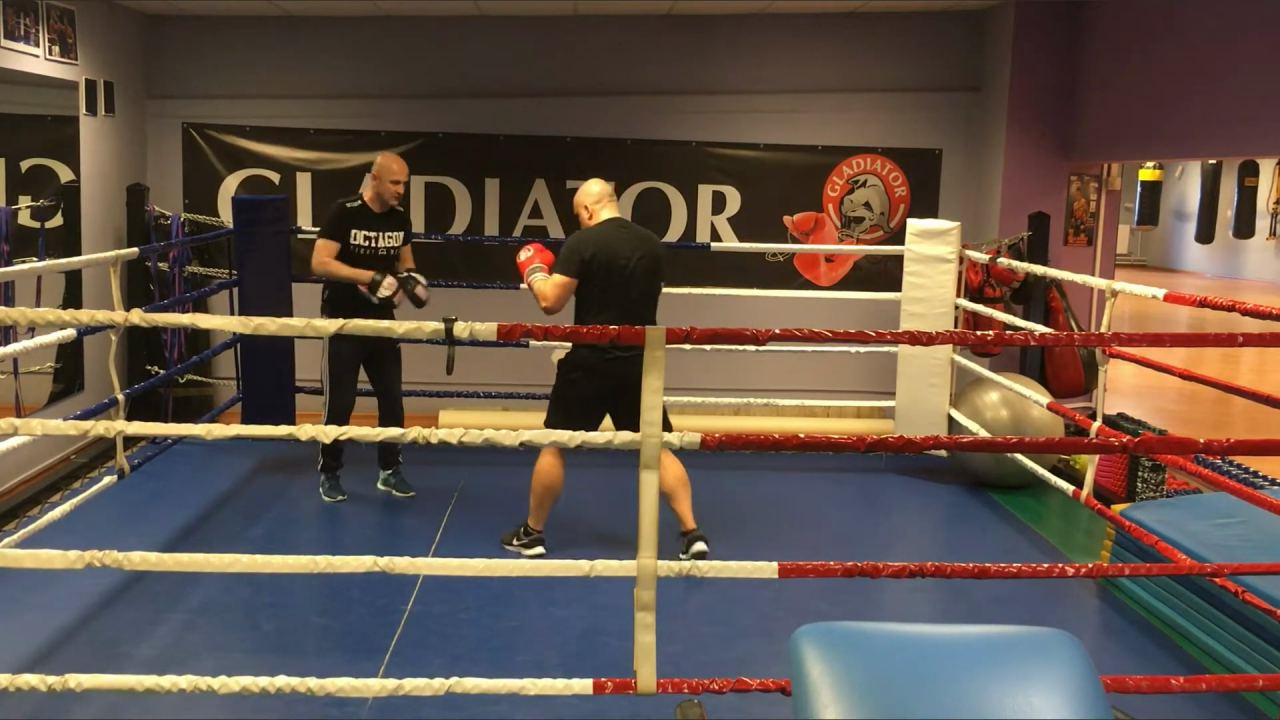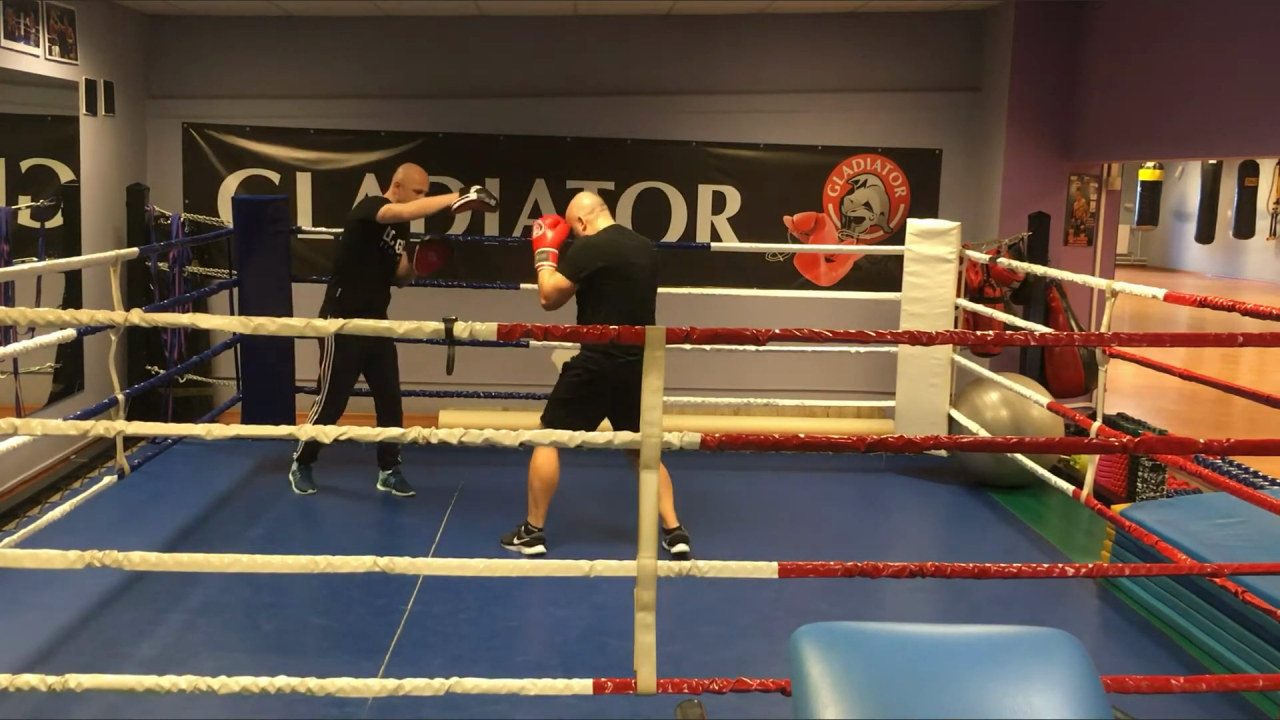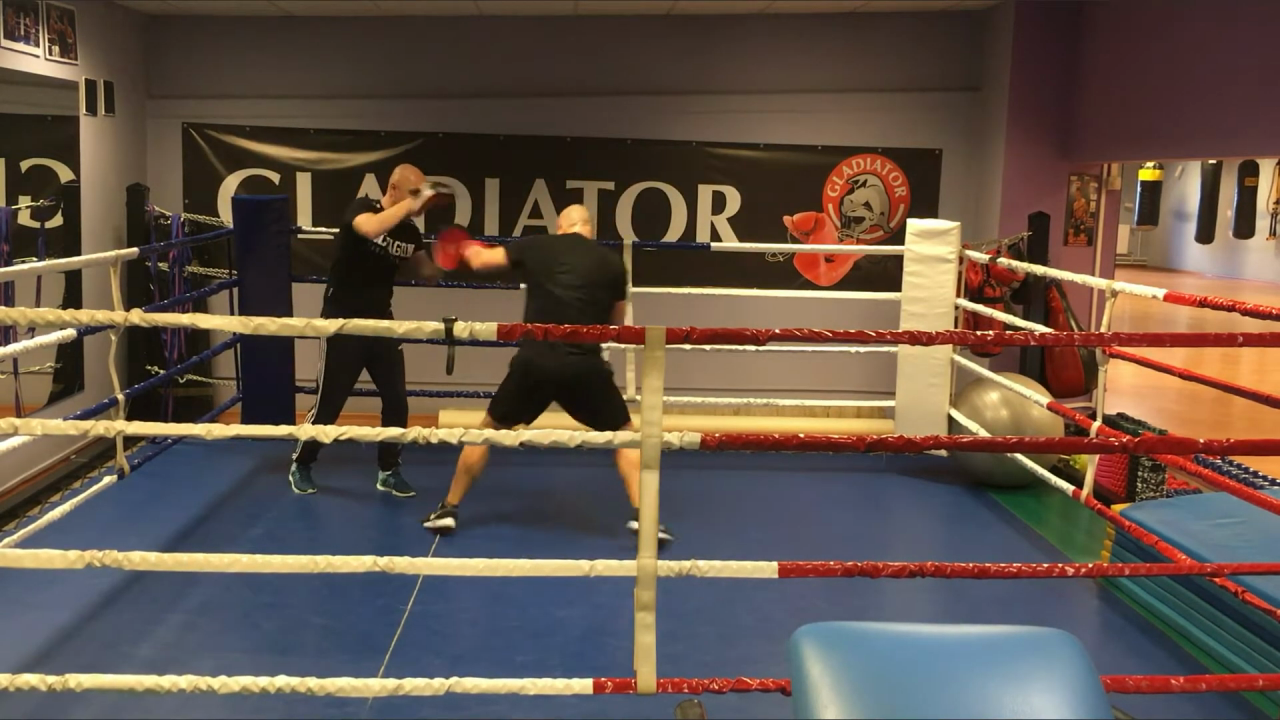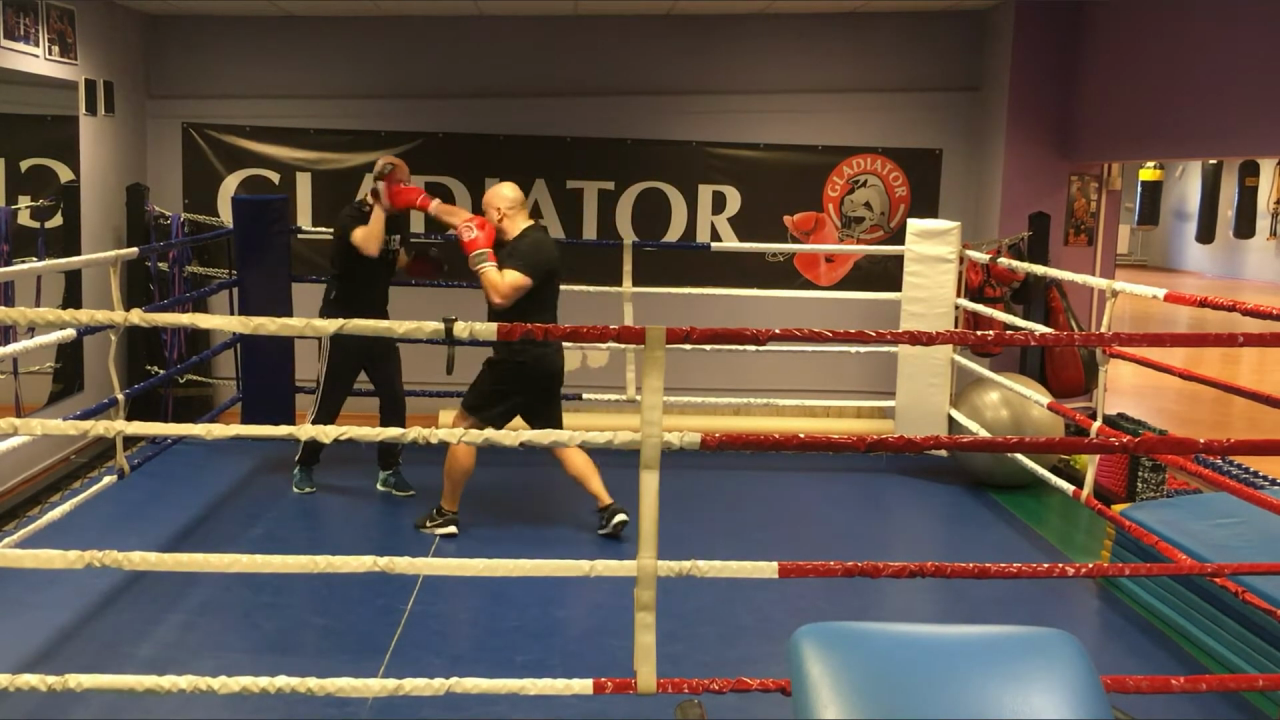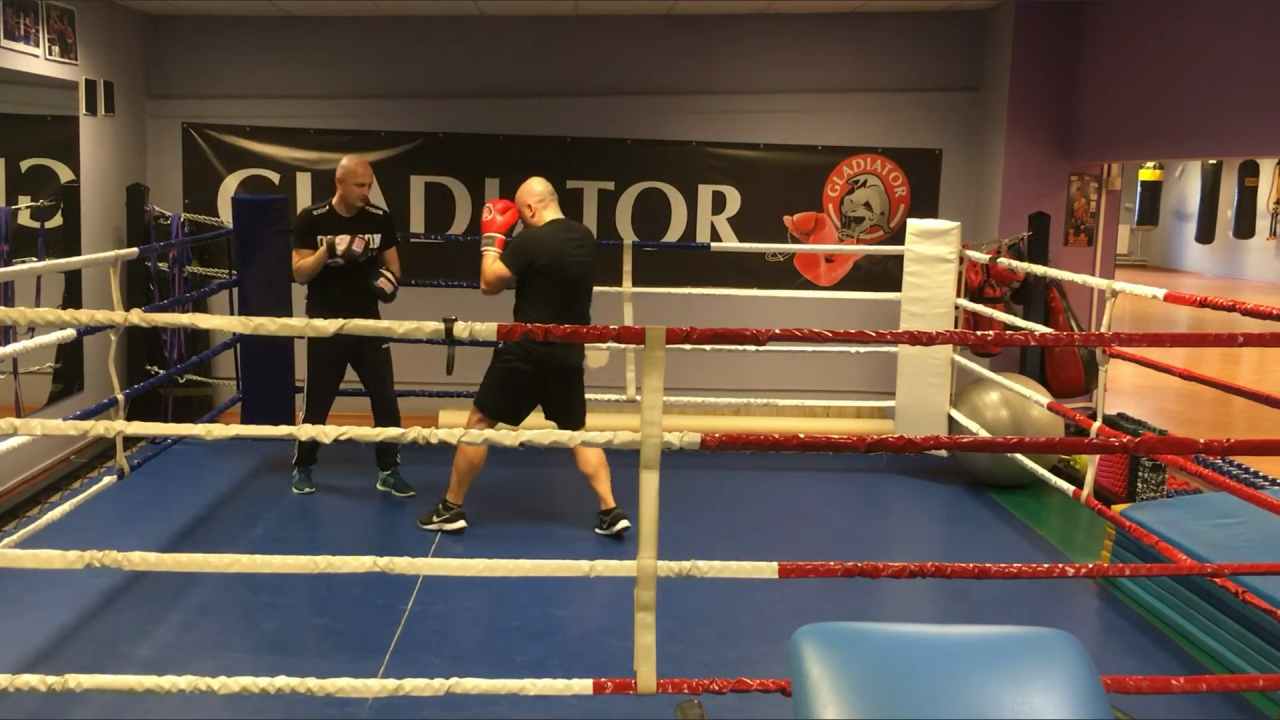
dt=0.4s
person 1, frame 1
left shoulder: (582, 242)
right shoulder: (652, 243)
left elbow: (550, 302)
left wrist: (533, 271)
left hip: (590, 362)
right hip: (639, 363)
left knee: (555, 446)
right knee: (657, 449)
left ankle: (531, 533)
right ankle: (692, 534)
person 1, frame 2
left shoulder: (589, 248)
right shoulder: (645, 248)
left elbow: (549, 298)
left wrist: (544, 251)
left hip: (597, 364)
right hip: (638, 366)
left knee: (548, 440)
right knee: (641, 451)
left ankle: (532, 532)
right ankle: (674, 532)
person 1, frame 3
left shoulder: (537, 246)
right shoulder: (612, 263)
left elbow: (481, 261)
right elbow: (615, 321)
left wrist: (468, 248)
left hip: (536, 361)
right hip: (587, 367)
left knee: (489, 429)
right knee: (624, 434)
left ankle: (450, 508)
right ankle: (641, 515)
person 1, frame 4
left shoulder: (531, 248)
right shoulder: (528, 238)
left elbow: (500, 296)
right elbow: (469, 220)
left wrist: (479, 252)
right wrist: (424, 201)
left hip: (520, 361)
right hip: (541, 361)
left knee: (465, 428)
left ankle: (446, 515)
right ankle: (609, 508)
person 1, frame 5
left shoulder: (530, 242)
right shoulder: (585, 238)
left elbow: (489, 284)
left wrist: (492, 236)
left hip: (528, 353)
right hip: (570, 354)
left knee: (479, 422)
right knee: (576, 433)
left ankle: (452, 509)
right ankle: (611, 512)
person 2, frame 1
left shoulder: (400, 218)
right shoulder: (344, 213)
left elbow: (405, 260)
right elbow: (319, 264)
left wrist: (413, 278)
right wrist: (368, 277)
left hip: (381, 321)
right hip: (341, 322)
left knee: (392, 400)
right knee: (339, 403)
left ankle: (390, 470)
right ankle: (329, 473)
person 2, frame 2
left shoulder: (402, 226)
right shoulder: (370, 209)
right elbow: (405, 213)
left wrist: (418, 264)
right wrist: (457, 198)
left hip: (376, 324)
right hip: (343, 322)
left knee: (390, 401)
right knee: (331, 402)
left ankle: (389, 470)
right ankle: (301, 464)
person 2, frame 3
left shoulder: (410, 230)
right shoulder: (363, 208)
left elbow: (428, 273)
right elbow: (370, 229)
right wrist: (415, 203)
left hip: (380, 323)
right hip: (342, 323)
left knee: (397, 401)
right knee: (329, 402)
left ankle: (389, 471)
right ankle: (301, 465)
person 2, frame 4
left shoulder: (398, 219)
right shoulder: (352, 214)
right elbow: (370, 250)
right wrist: (379, 202)
left hip: (378, 322)
right hip: (341, 322)
left knee: (394, 399)
right knee: (328, 401)
left ankle: (389, 471)
right ankle: (303, 466)
person 2, frame 5
left shoulder: (380, 219)
right shoulder: (311, 219)
left elbow: (392, 265)
right elbow: (299, 273)
left wrist: (389, 279)
right wrist: (328, 251)
left hip: (368, 323)
right hip: (325, 324)
left knee: (385, 400)
right knee: (316, 403)
left ankle: (389, 471)
right ankle: (302, 467)
